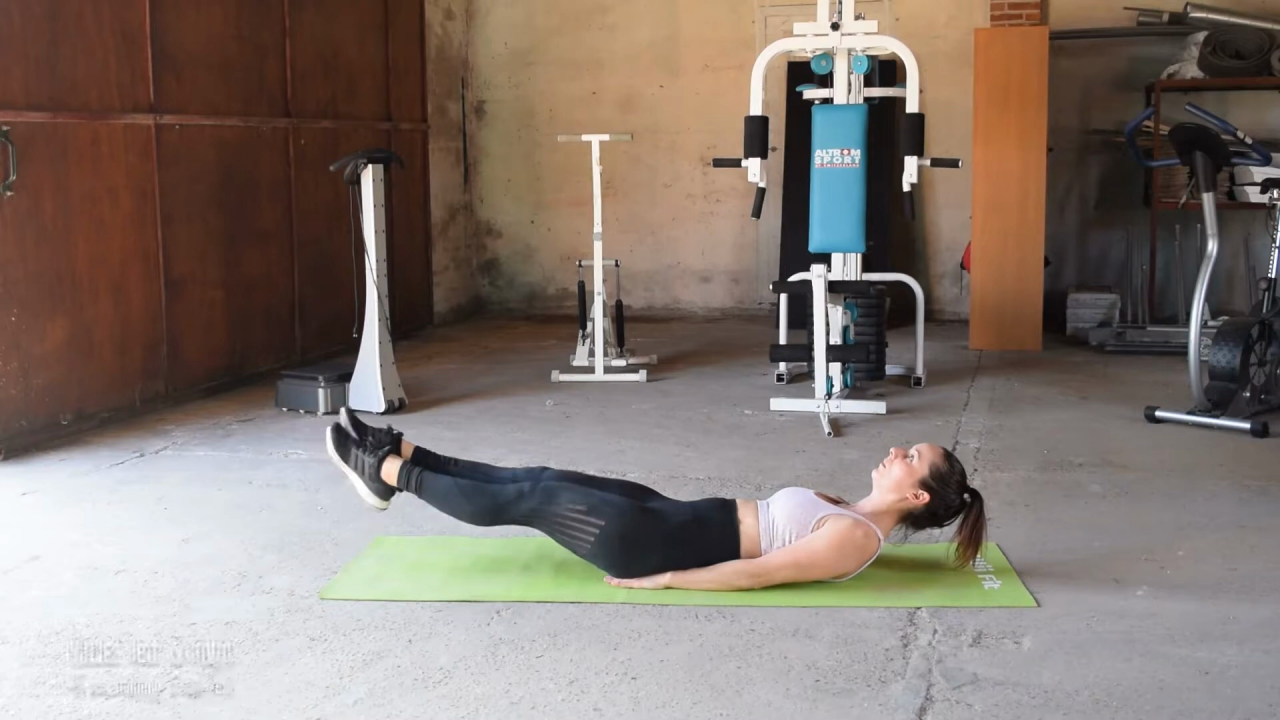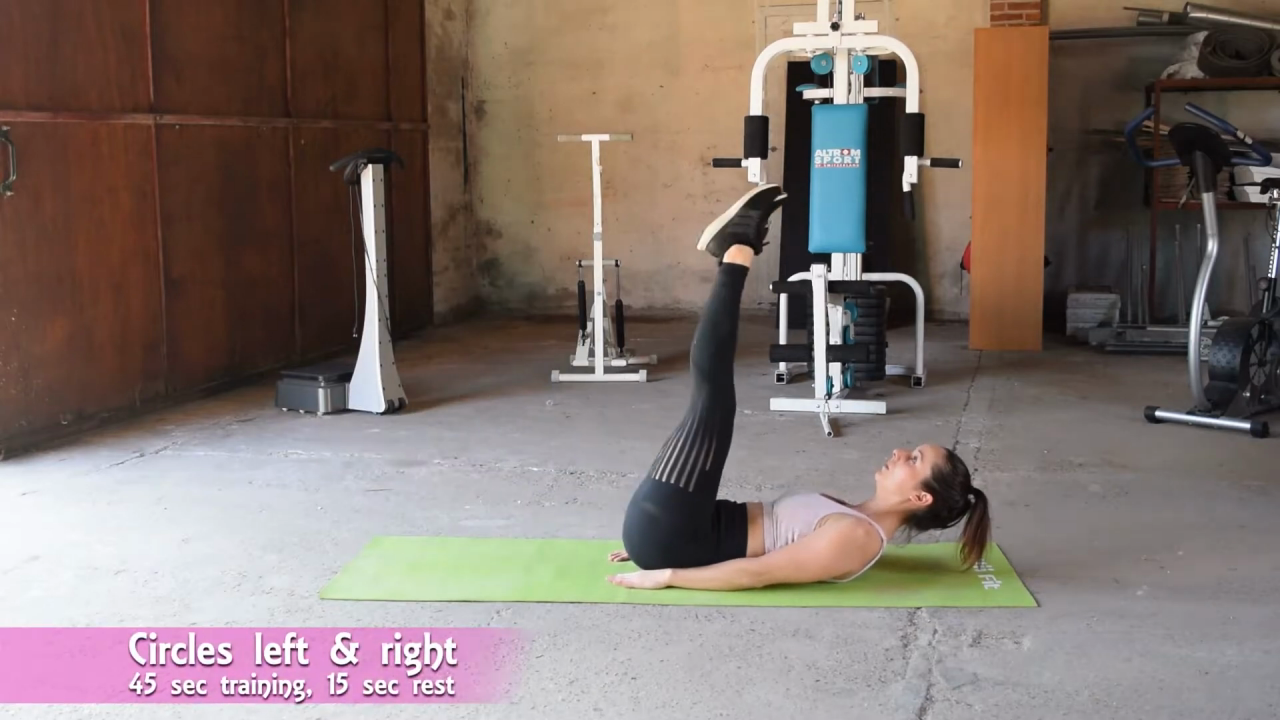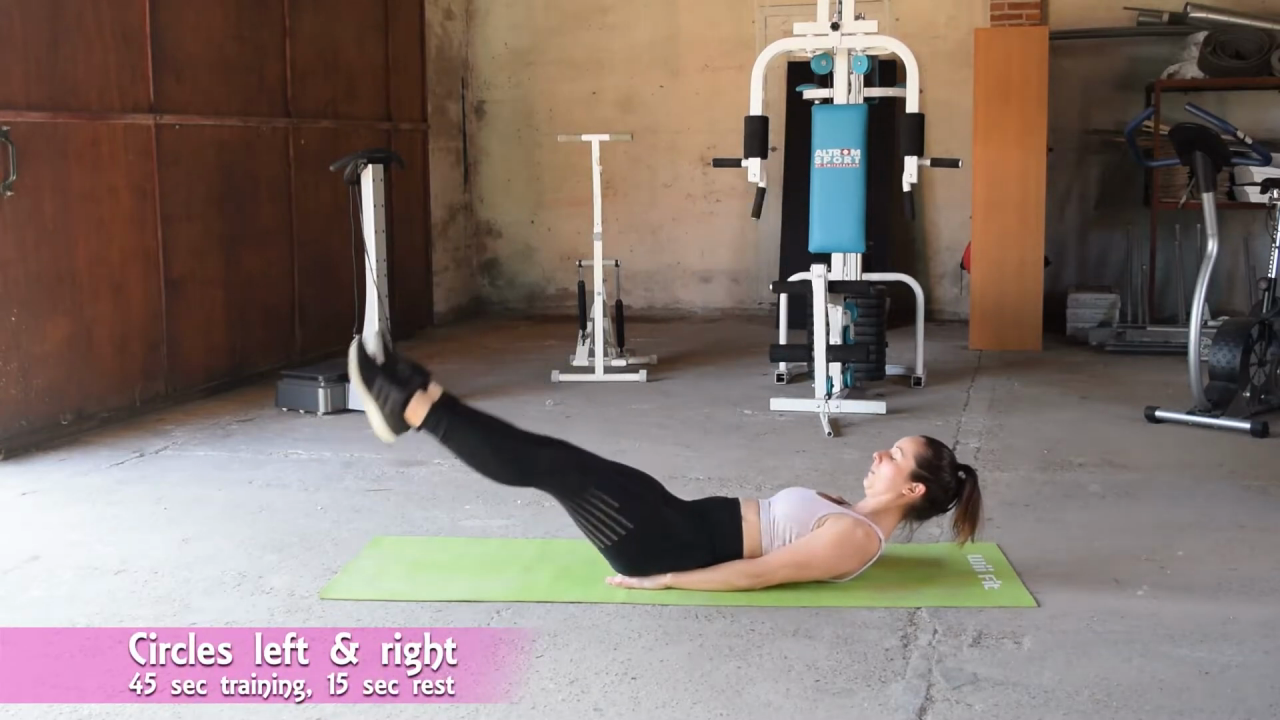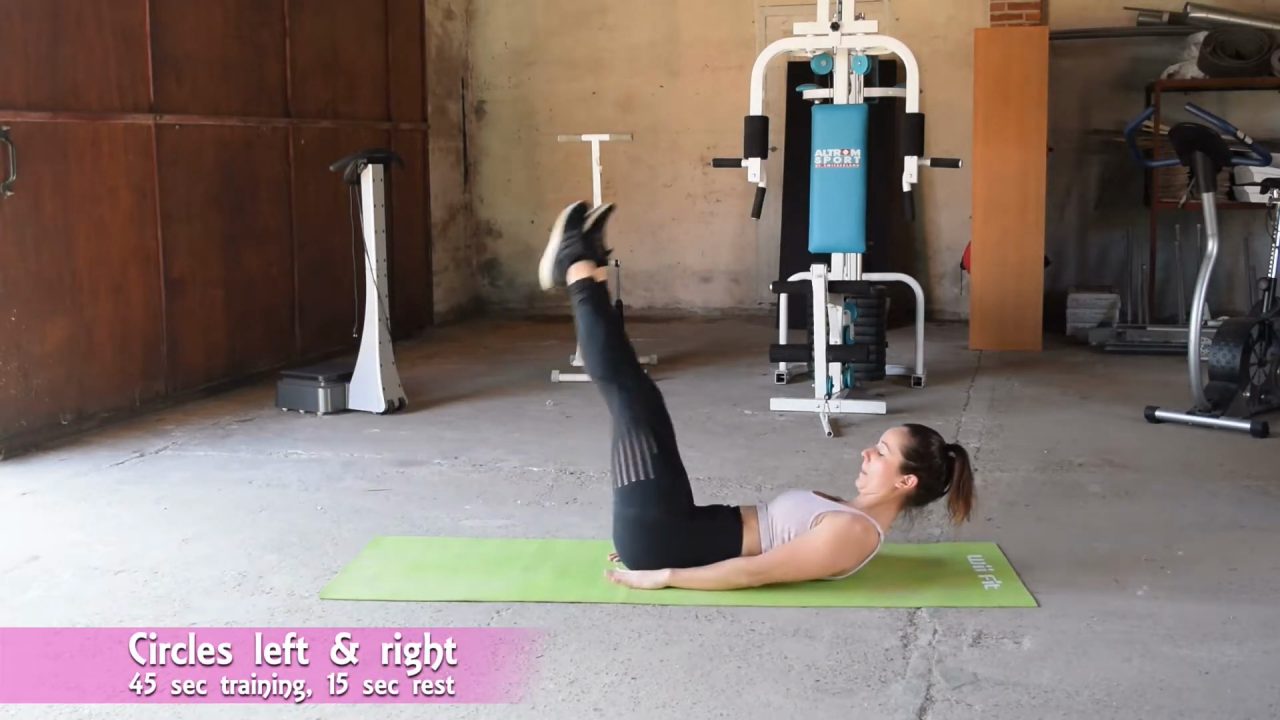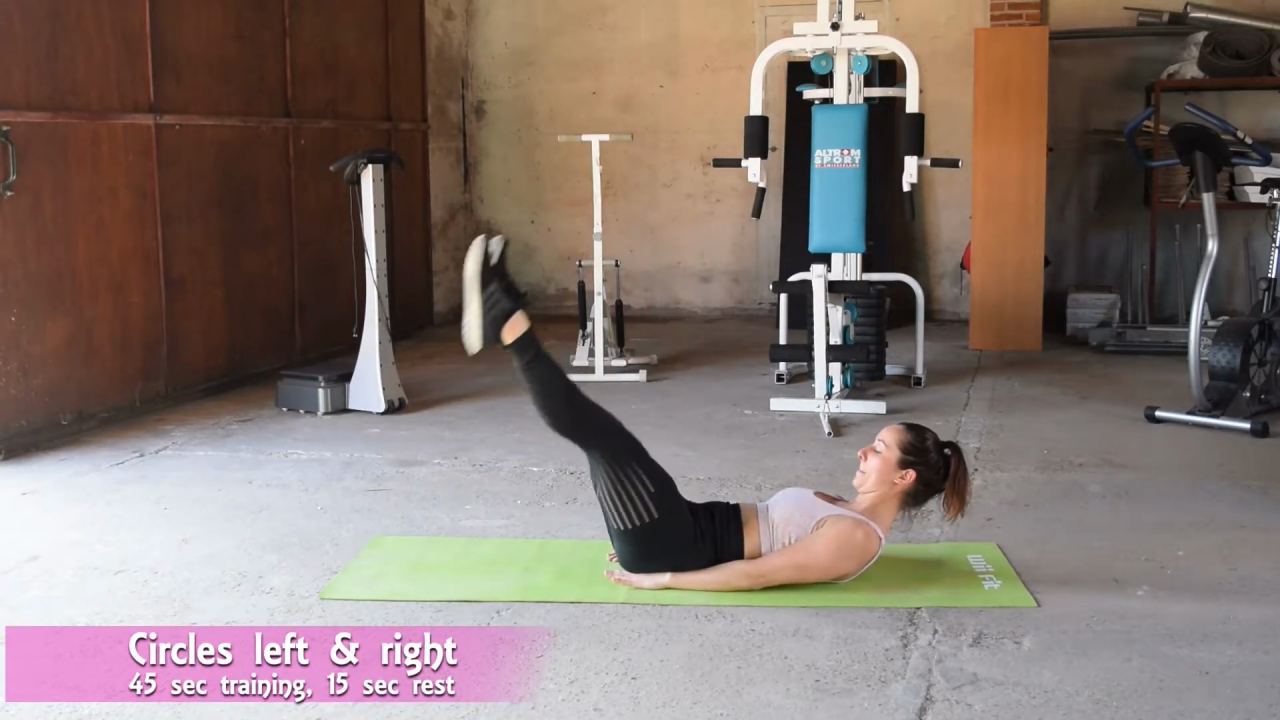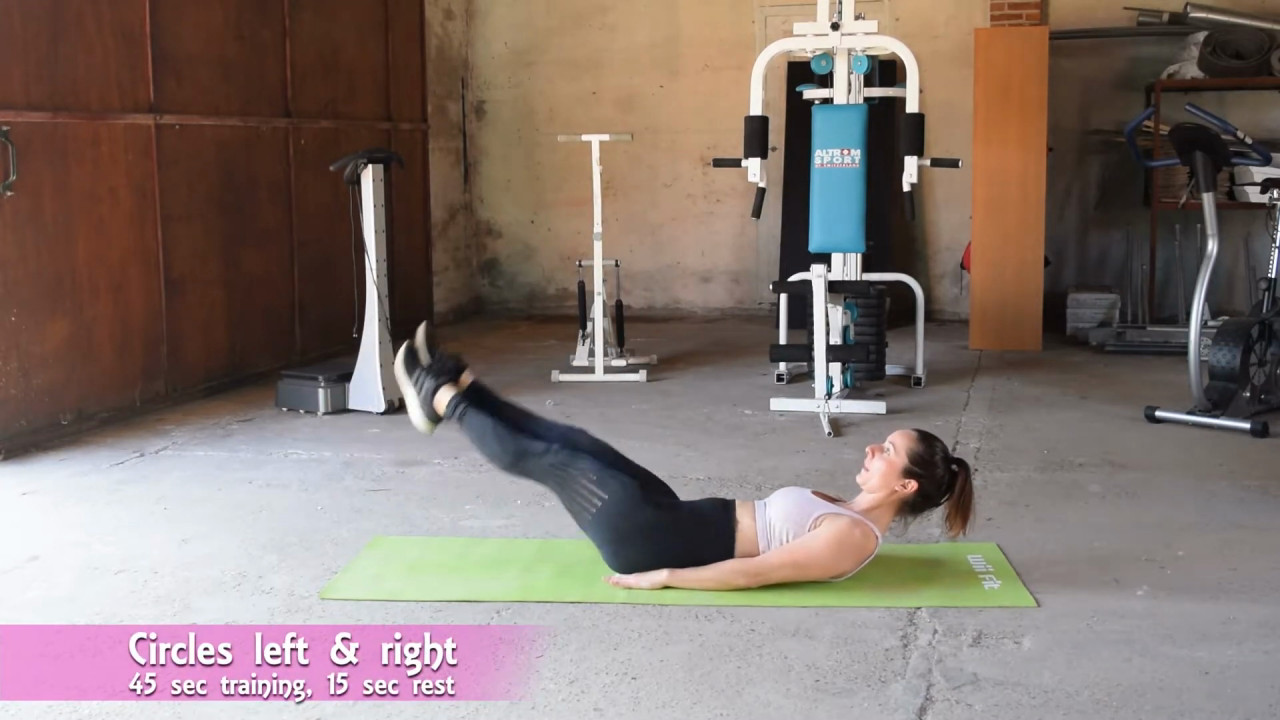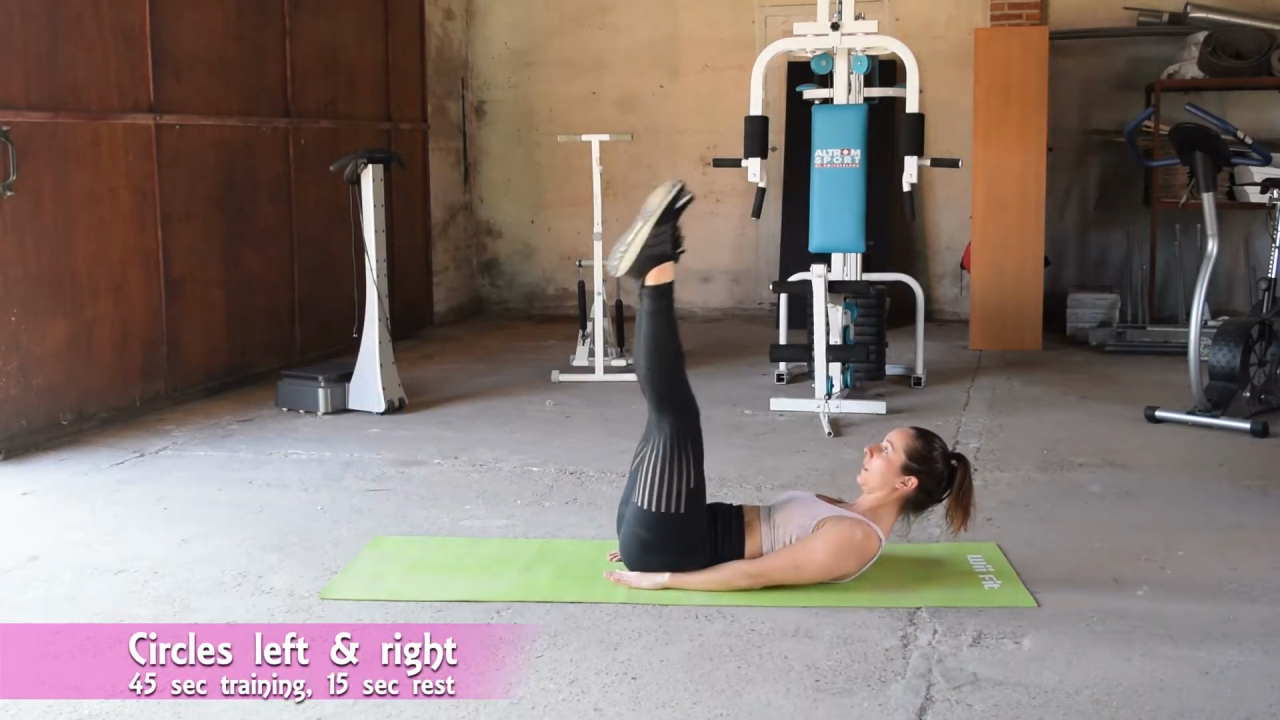
dt=0.7s
person 1, frame 1
left shoulder: (856, 537)
right shoulder: (848, 513)
left elbow: (759, 572)
left wrist: (663, 578)
left hip: (665, 543)
right hip: (679, 516)
left knee: (535, 499)
right knee: (547, 481)
left ankle: (392, 472)
right ankle: (396, 455)
person 1, frame 2
left shoulder: (857, 537)
right shoulder: (854, 514)
left elbow: (759, 574)
left wrist: (665, 576)
left hip: (666, 543)
left knee: (714, 388)
left ankle: (738, 250)
right ankle: (733, 251)
person 1, frame 3
left shoulder: (856, 537)
right shoulder: (851, 513)
left elbow: (759, 573)
left wrist: (664, 577)
left hip: (670, 543)
right hip: (677, 525)
left knee: (551, 465)
right knee: (562, 462)
left ankle: (411, 404)
right ankle: (416, 397)
person 1, frame 4
left shoulder: (854, 534)
right shoulder: (851, 512)
left elbow: (752, 573)
left wrist: (661, 575)
left hip: (659, 544)
right hip: (683, 530)
left knee: (627, 390)
left ankle: (579, 271)
person 1, frame 5
left shoulder: (856, 538)
right shoulder: (855, 511)
left elbow: (757, 573)
left wrist: (662, 578)
left hip: (679, 548)
right hip: (696, 529)
left knee: (598, 434)
right knee: (594, 430)
left ankle: (509, 323)
right ankle: (508, 317)
person 1, frame 6
left shoulder: (845, 545)
right shoulder: (858, 512)
left elbow: (762, 569)
left wrist: (665, 576)
left hip: (664, 536)
right hip: (686, 523)
left knee: (553, 459)
right knee: (574, 445)
left ankle: (445, 399)
right ankle: (457, 390)
person 1, frame 7
left shoulder: (856, 538)
right shoulder: (851, 512)
left elbow: (758, 574)
left wrist: (660, 577)
left hip: (666, 550)
left knee: (672, 408)
left ankle: (655, 267)
right ankle: (653, 267)
